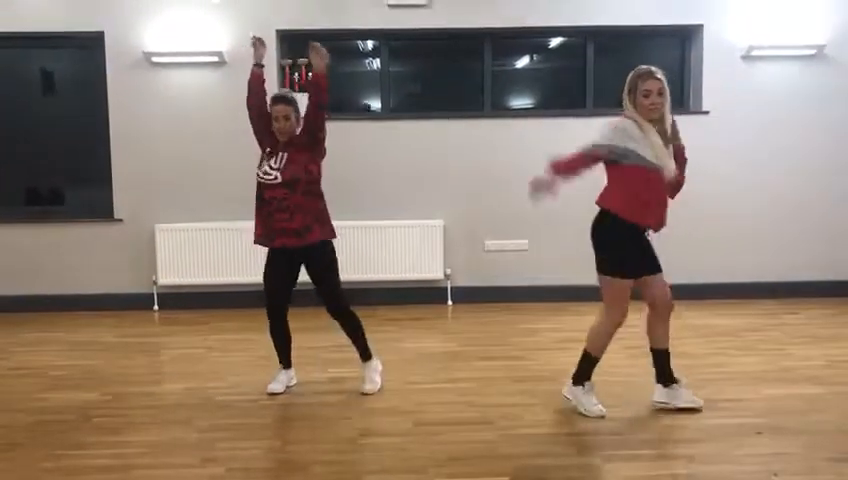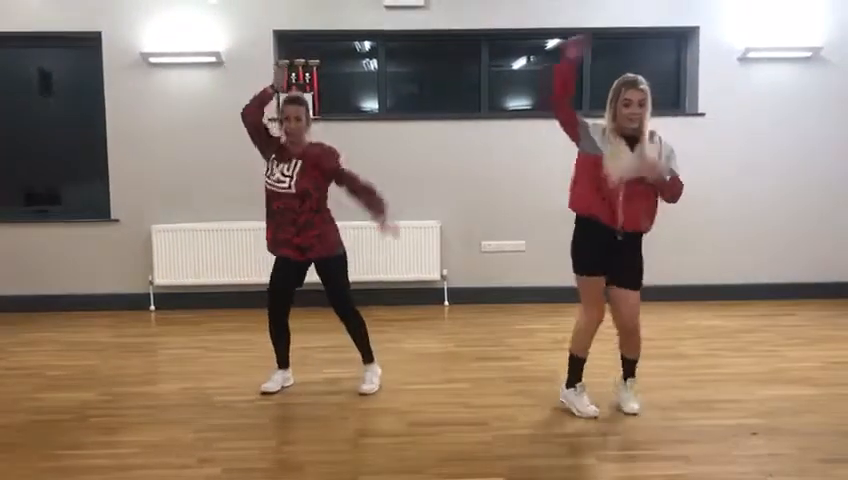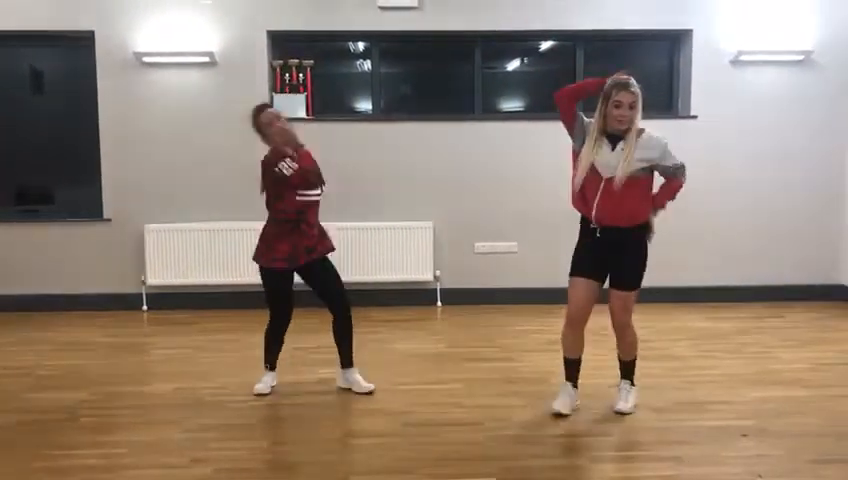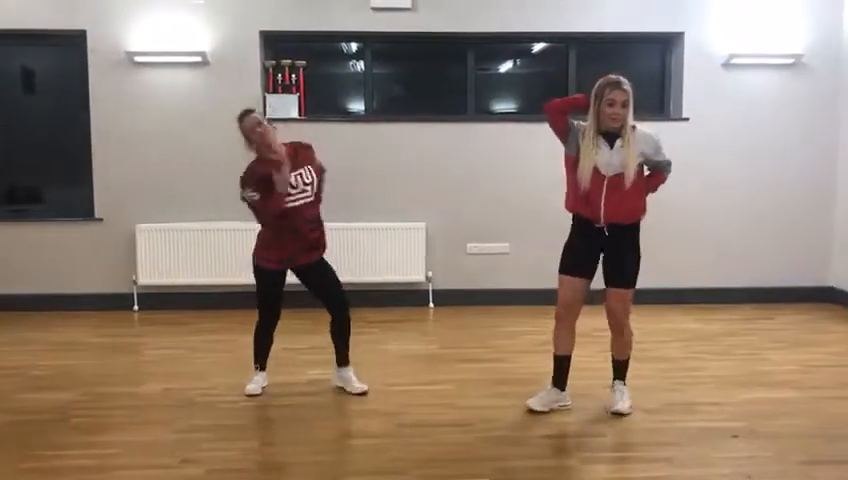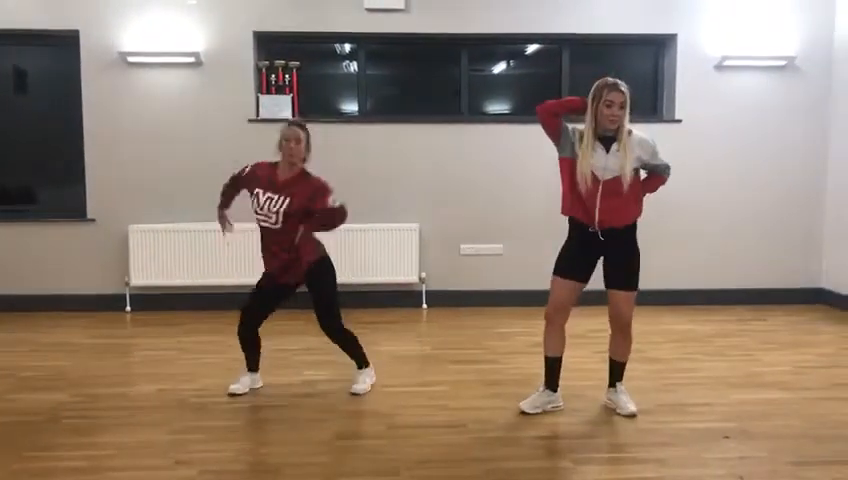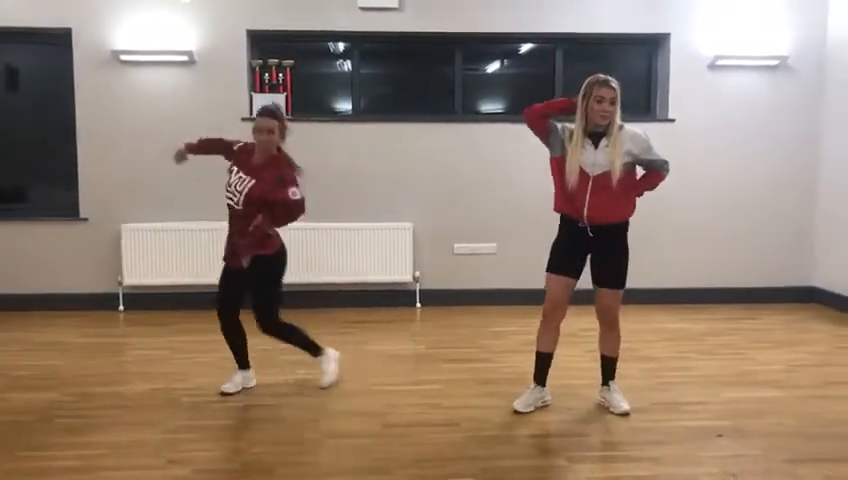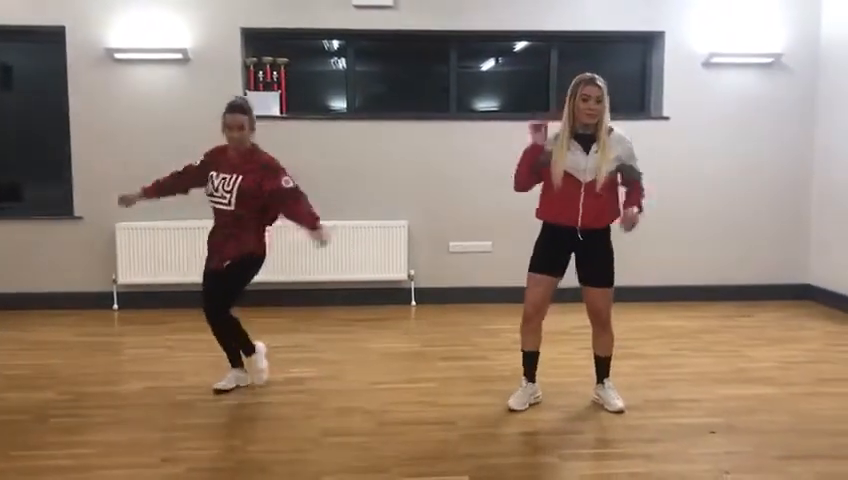
dt=0.3s
person 1, frame 1
left shoulder: (659, 137)
right shoulder: (625, 130)
left elbow: (671, 188)
right elbow: (590, 153)
left wrist: (678, 149)
right wrist: (555, 173)
left hip: (635, 232)
right hip: (617, 230)
left knee: (663, 304)
right knee: (614, 314)
left ankle: (667, 385)
right ankle: (579, 384)
person 1, frame 2
left shoulder: (658, 147)
right shoulder: (592, 135)
left elbow: (674, 190)
right elbow: (560, 101)
left wrist: (663, 180)
right wrist: (570, 61)
left hip: (628, 240)
right hip: (590, 234)
left knee: (628, 321)
right knee: (592, 312)
left ankle: (627, 383)
right ankle: (573, 387)
person 1, frame 3
left shoulder: (650, 144)
right shoulder: (586, 135)
left elbow: (677, 174)
right elbow: (563, 98)
left wrist: (654, 204)
right wrist: (603, 84)
left hip: (629, 241)
right hip: (591, 236)
left knee: (621, 321)
right knee: (574, 316)
left ankle: (627, 385)
right ankle: (570, 387)
person 1, frame 4
left shoulder: (643, 140)
right shoulder: (578, 137)
left elbow: (663, 168)
right elbow: (552, 109)
left wrist: (641, 191)
right wrist: (588, 102)
left hip: (624, 235)
right hip: (584, 232)
left knee: (618, 320)
right knee: (565, 313)
left ankle: (619, 385)
right ankle: (558, 389)
person 1, frame 5
left shoulder: (638, 145)
right shoulder: (573, 140)
left elbow: (662, 172)
right elbow: (545, 110)
left wrist: (636, 195)
right wrist: (584, 104)
left hip: (622, 239)
right hip: (581, 235)
left knee: (622, 322)
right knee: (554, 315)
left ankle: (616, 389)
right ankle: (550, 391)
person 1, frame 6
left shoulder: (631, 139)
right shoulder: (565, 138)
left elbow: (660, 168)
right elbow: (531, 117)
left wrist: (634, 191)
right wrist: (569, 104)
left hip: (611, 234)
right hip: (571, 231)
left knee: (609, 317)
right knee: (551, 311)
left ankle: (609, 388)
right ankle: (539, 388)
person 1, frame 7
left shoulder: (618, 143)
right shoulder: (554, 143)
left elbow: (634, 180)
right elbow: (522, 183)
left wrist: (632, 207)
right wrist: (535, 147)
left hip: (596, 237)
right hip: (555, 233)
left knee: (601, 317)
right knee: (532, 312)
left ankle: (603, 385)
right ankle: (529, 385)
person 2, frame 1
left shoulder: (310, 144)
right shoulder: (268, 146)
left elbow: (317, 111)
right elbow: (254, 106)
left wrist: (319, 72)
right wrist: (258, 63)
left hip: (312, 240)
right hip: (279, 243)
left knee: (337, 304)
right knee: (275, 311)
left ankle: (370, 363)
right ankle: (286, 371)
person 2, frame 2
left shoulder: (322, 154)
right shoulder: (273, 149)
left elbow: (353, 184)
right elbow: (249, 118)
left wrist: (378, 210)
right wrist: (271, 89)
left hip: (325, 247)
right hip: (288, 248)
left knee: (344, 308)
right knee: (276, 312)
left ankle: (371, 367)
right ankle: (283, 371)
person 2, frame 3
left shoulder: (301, 156)
right shoulder: (274, 162)
right elbow: (311, 177)
right wrist: (293, 146)
left hip: (311, 249)
right hip: (276, 254)
left knee: (342, 306)
right knee: (280, 317)
left ankle: (347, 372)
right ankle: (270, 372)
person 2, frame 4
left shoulder: (303, 152)
right shoulder: (255, 173)
left elbow: (318, 173)
right elbow: (265, 215)
left wrist: (310, 203)
right wrist: (279, 180)
left hip: (309, 250)
right hip: (271, 254)
left knee: (340, 306)
right knee: (268, 317)
left ankle: (343, 371)
right ankle: (260, 373)
person 2, frame 5
left shoulder: (311, 186)
right shoulder: (258, 173)
left elbow: (336, 217)
right elbow: (235, 182)
left wrist: (306, 229)
right wrist: (222, 209)
left hip: (312, 264)
right hip: (277, 266)
left knee: (331, 326)
right knee: (247, 320)
left ankle: (365, 370)
right ankle: (252, 375)
person 2, frame 6
left shoulder: (282, 167)
right shoulder: (246, 152)
left elbow: (295, 208)
right elbow: (223, 145)
left wrist: (264, 222)
right wrist: (190, 147)
left hip: (266, 253)
right hip: (237, 250)
left knee: (268, 321)
right knee: (225, 313)
left ankle: (324, 355)
right ankle: (244, 372)
person 2, frame 7
left shoulder: (264, 165)
right shoulder: (215, 157)
left elbow: (292, 199)
right elbow: (183, 179)
left wrist: (314, 225)
right wrist: (142, 194)
left hip: (247, 252)
right hip: (219, 247)
left knee: (216, 308)
right knee: (213, 310)
left ankle: (253, 351)
right ankle: (238, 370)
